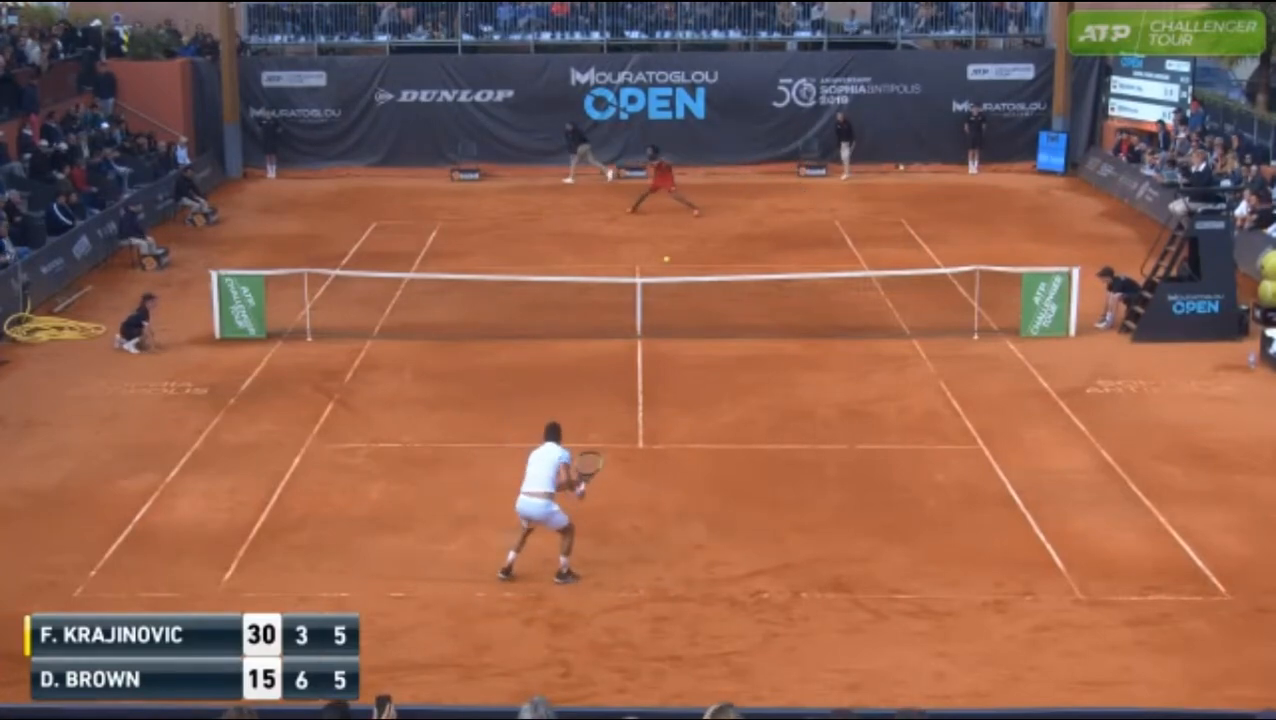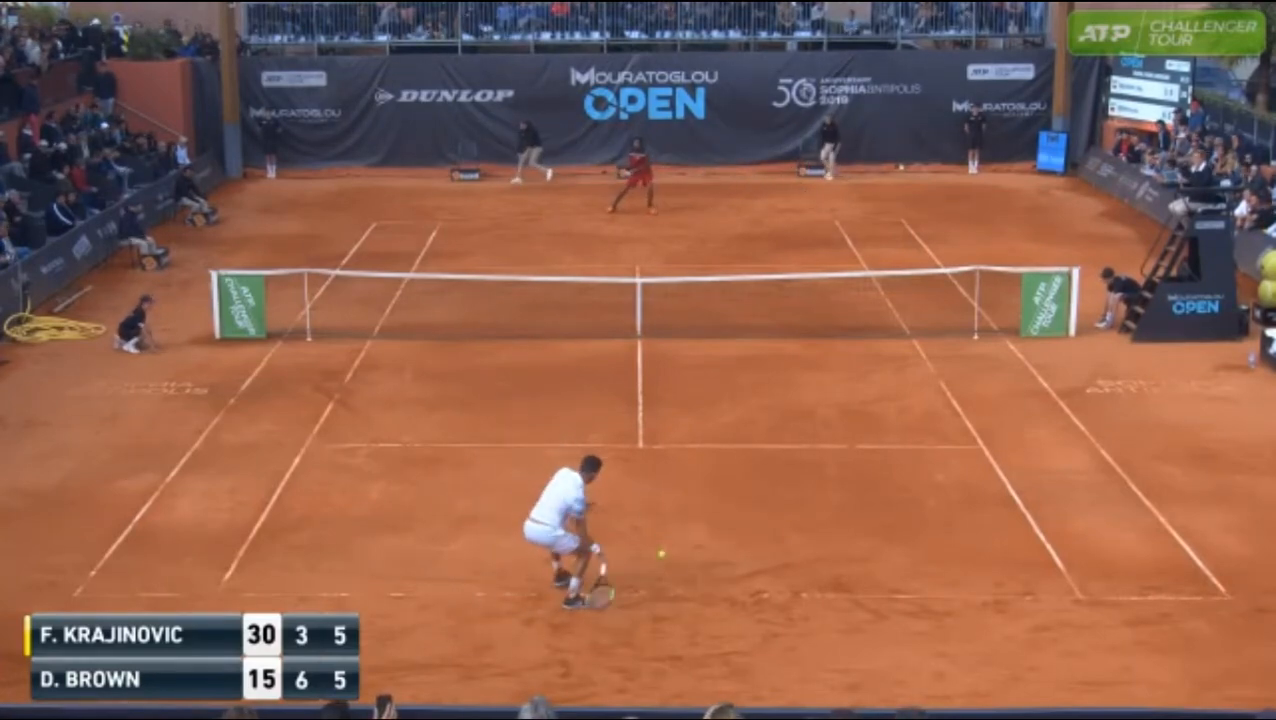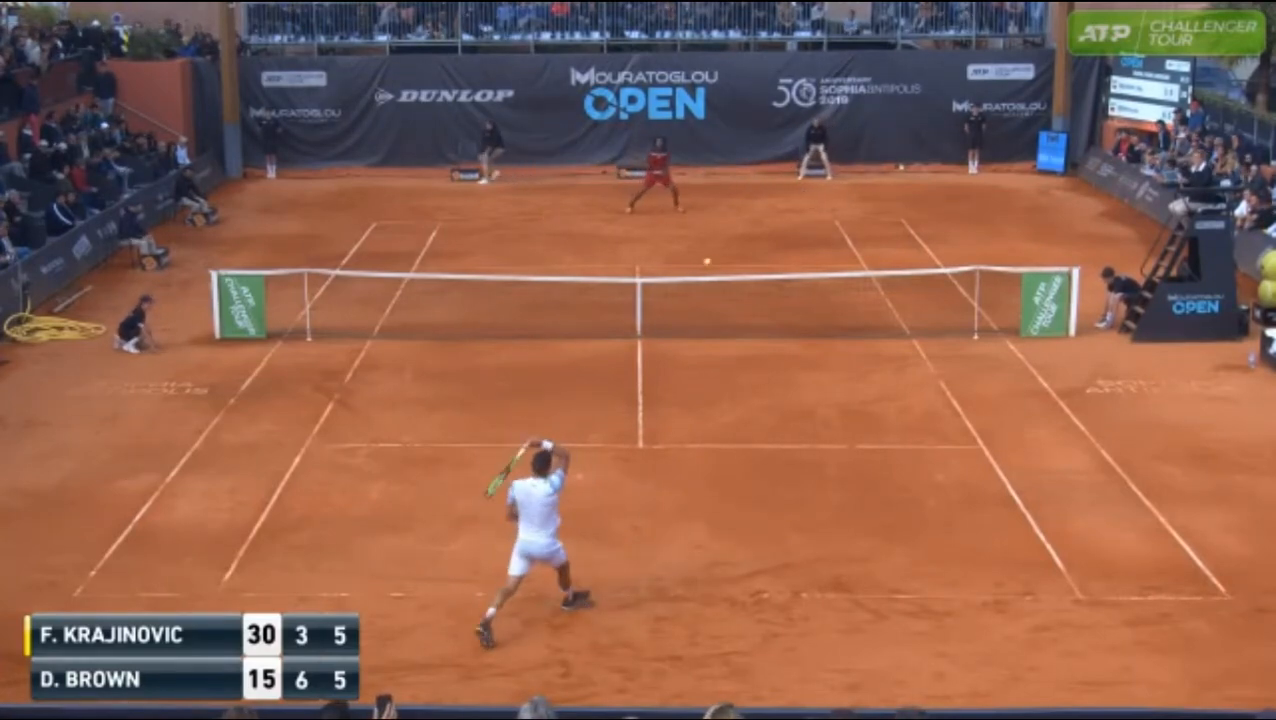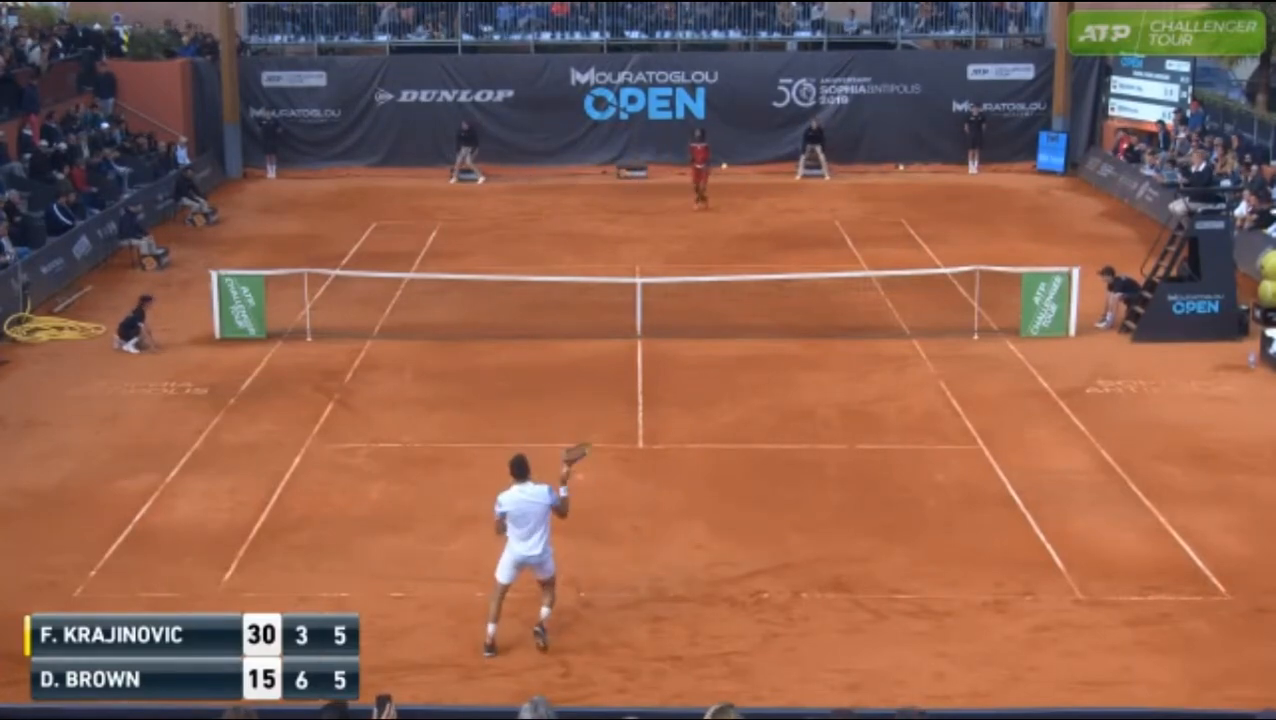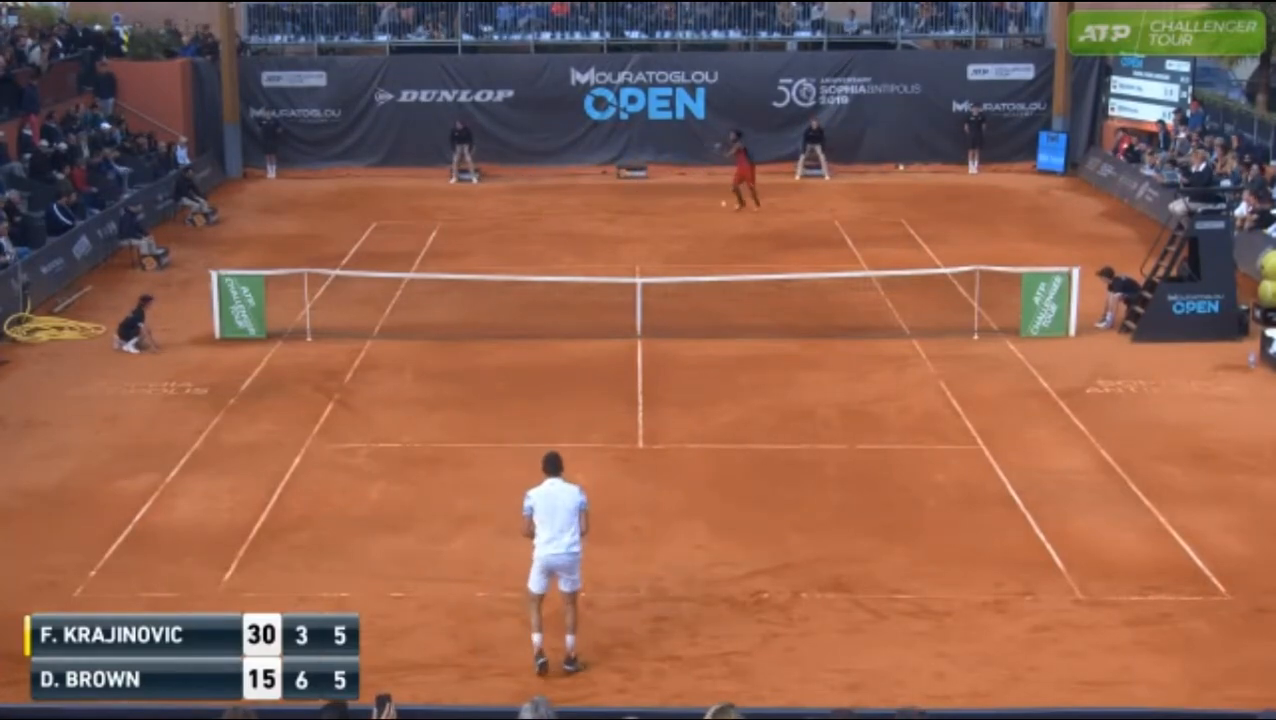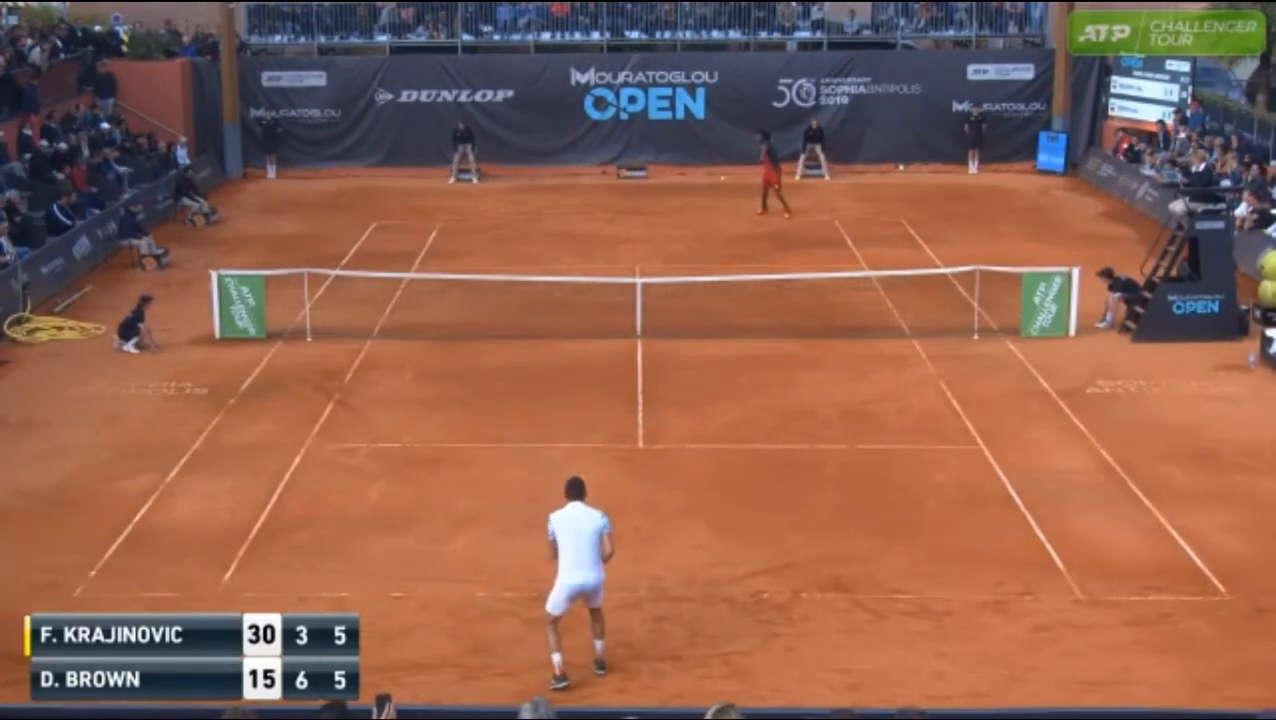
dt=0.4s
person 1, frame 1
left shoulder: (535, 453)
right shoulder: (563, 453)
right elbow: (564, 480)
right wrist: (578, 487)
left hip: (523, 502)
right hip: (542, 505)
left knee: (526, 530)
right knee: (568, 531)
left ankle: (506, 569)
right ankle: (563, 572)
person 1, frame 2
left shoulder: (564, 473)
right shoulder: (578, 497)
right elbow: (580, 530)
right wrist: (594, 546)
left hip: (529, 528)
right hip: (545, 532)
left knee: (554, 539)
right knee: (584, 552)
left ankle: (558, 575)
right ankle: (572, 597)
person 1, frame 3
left shoulder: (516, 486)
right shoulder: (553, 485)
left elbow: (511, 514)
right elbow: (565, 455)
right wrist: (544, 444)
left hip: (524, 544)
right hip: (547, 546)
left knee: (510, 587)
right knee: (563, 566)
left ankle: (487, 622)
right ankle: (570, 599)
person 1, frame 4
left shoulder: (503, 499)
right shoulder: (546, 492)
left elbow: (499, 530)
right elbow: (563, 514)
right wrist: (564, 486)
left hip: (514, 554)
right hip: (540, 554)
left knee: (498, 595)
right knee: (548, 588)
left ankle: (490, 643)
right ankle: (541, 625)
person 1, frame 5
left shoulder: (532, 495)
right shoulder: (577, 492)
left elbow: (526, 531)
right elbow: (584, 529)
left hip: (543, 557)
right hip: (570, 557)
left knee: (535, 604)
right knee: (570, 604)
left ankle: (538, 652)
right ankle: (571, 657)
person 1, frame 6
left shoulder: (555, 518)
right shoulder: (599, 516)
left elbow: (554, 554)
right elbow: (609, 551)
left hip: (568, 582)
right hip: (593, 581)
left knee: (551, 623)
right knee: (596, 613)
left ankle: (559, 673)
right ankle: (600, 661)
